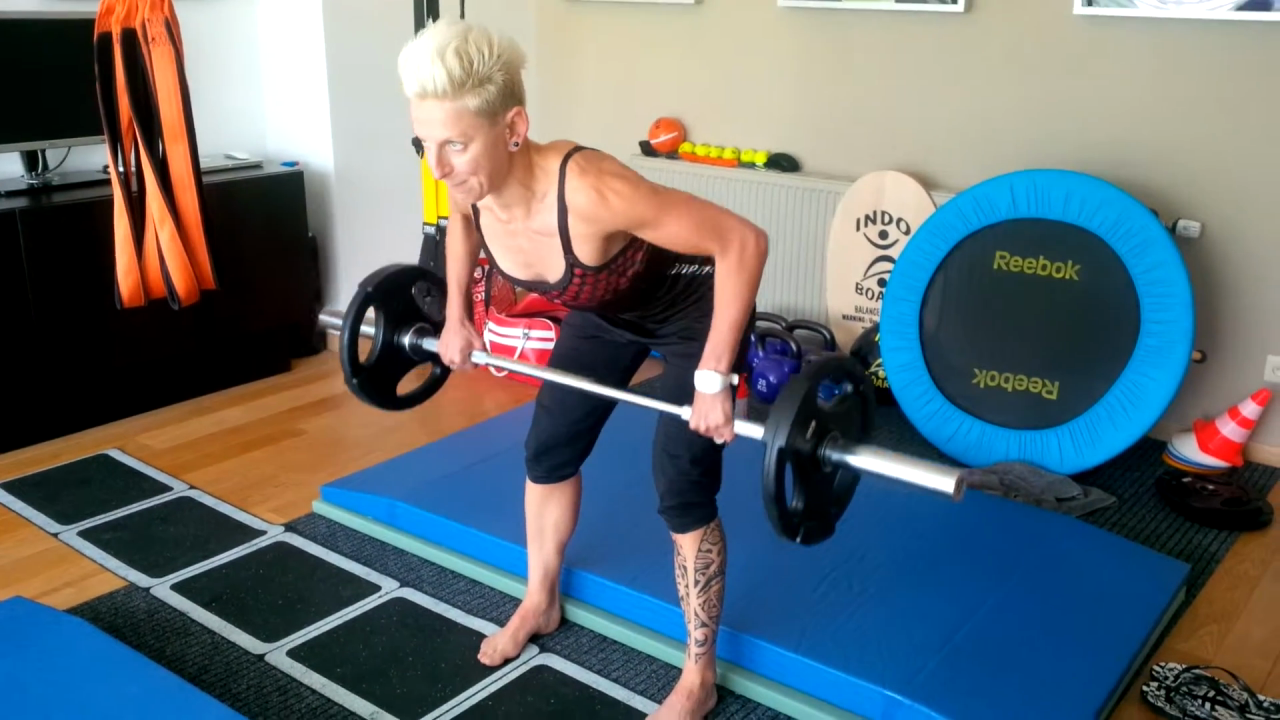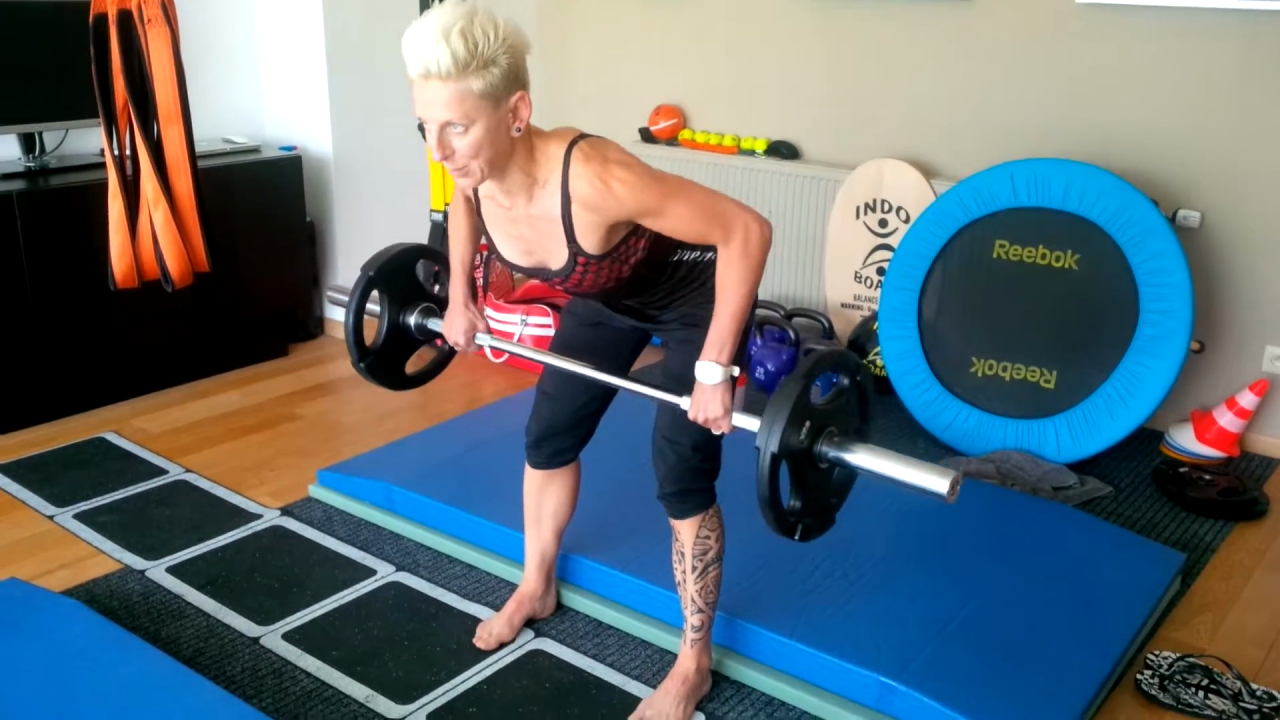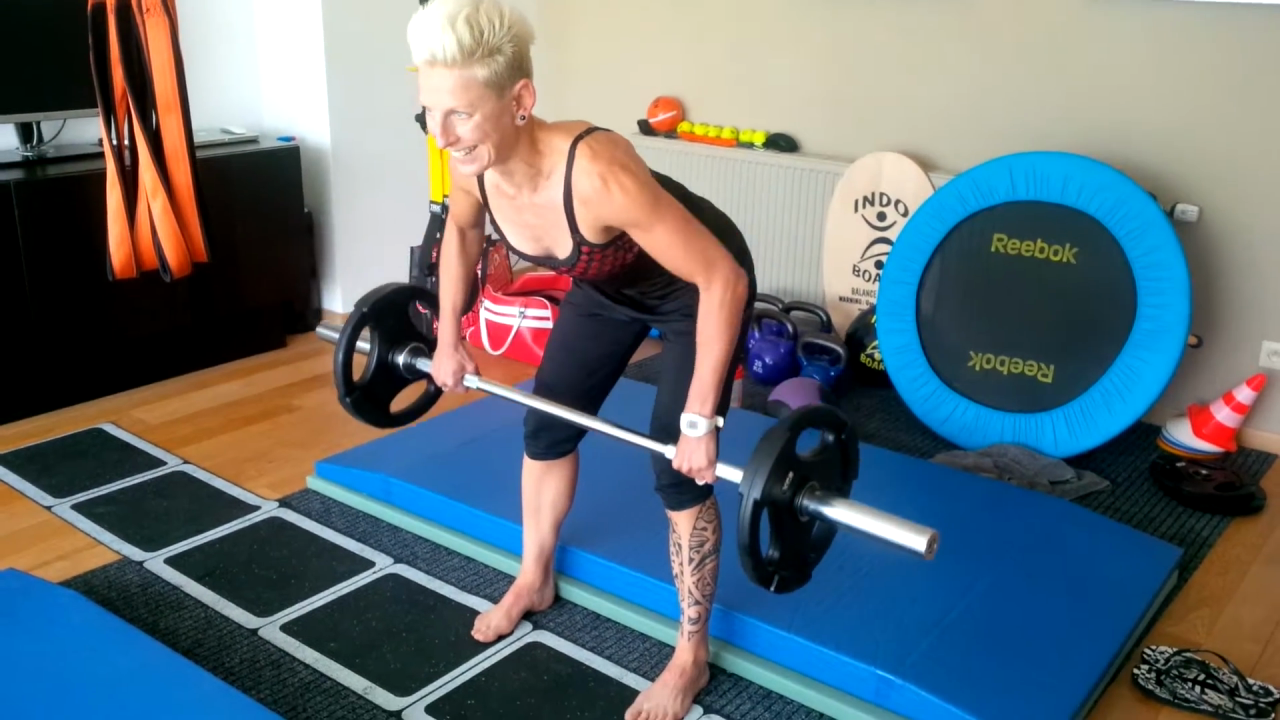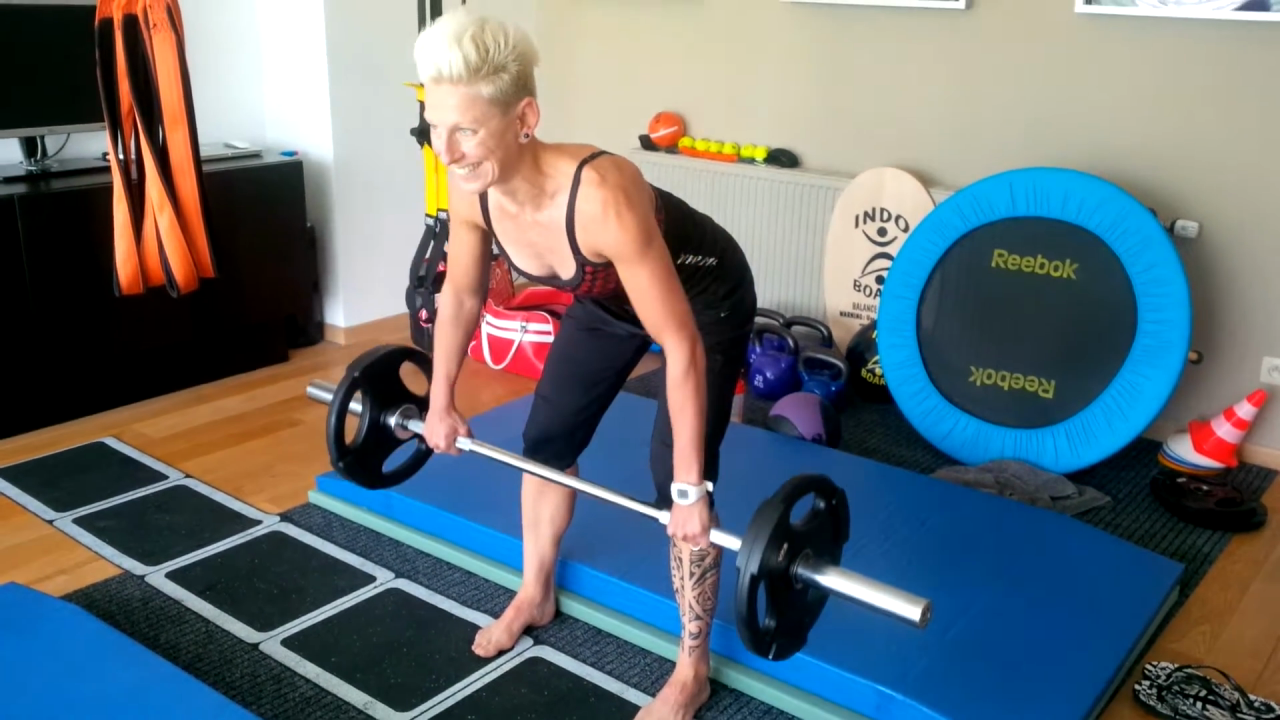
dt=0.4s
person 1, frame 1
left shoulder: (589, 189)
right shoulder: (470, 185)
left elbow: (743, 243)
left wrist: (713, 378)
right wrist: (456, 315)
left hip: (694, 306)
right hip: (606, 308)
left knee: (681, 485)
right knee: (548, 449)
right ankle: (540, 603)
person 1, frame 2
left shoulder: (593, 177)
right shoulder: (471, 170)
left elbow: (747, 231)
left wrist: (714, 370)
right wrist: (460, 298)
left hip: (693, 293)
right hip: (606, 295)
left knee: (680, 475)
right knee: (547, 437)
left ankle: (693, 663)
right ankle: (536, 588)
person 1, frame 3
left shoulder: (597, 172)
right shoulder: (472, 165)
left elbow: (724, 277)
right elbow: (461, 233)
left wrist: (699, 421)
right wrist: (449, 336)
left hip: (692, 287)
right hip: (608, 283)
left knee: (679, 467)
right knee: (545, 426)
left ankle: (691, 655)
right ankle: (534, 580)
person 1, frame 4
left shoulder: (602, 199)
right shoulder: (473, 190)
left elbow: (683, 348)
right elbow: (461, 296)
left wrist: (689, 491)
right wrist: (440, 402)
left hip: (705, 295)
right hip: (608, 297)
left knee: (674, 483)
right knee: (546, 440)
right ankle: (535, 596)
